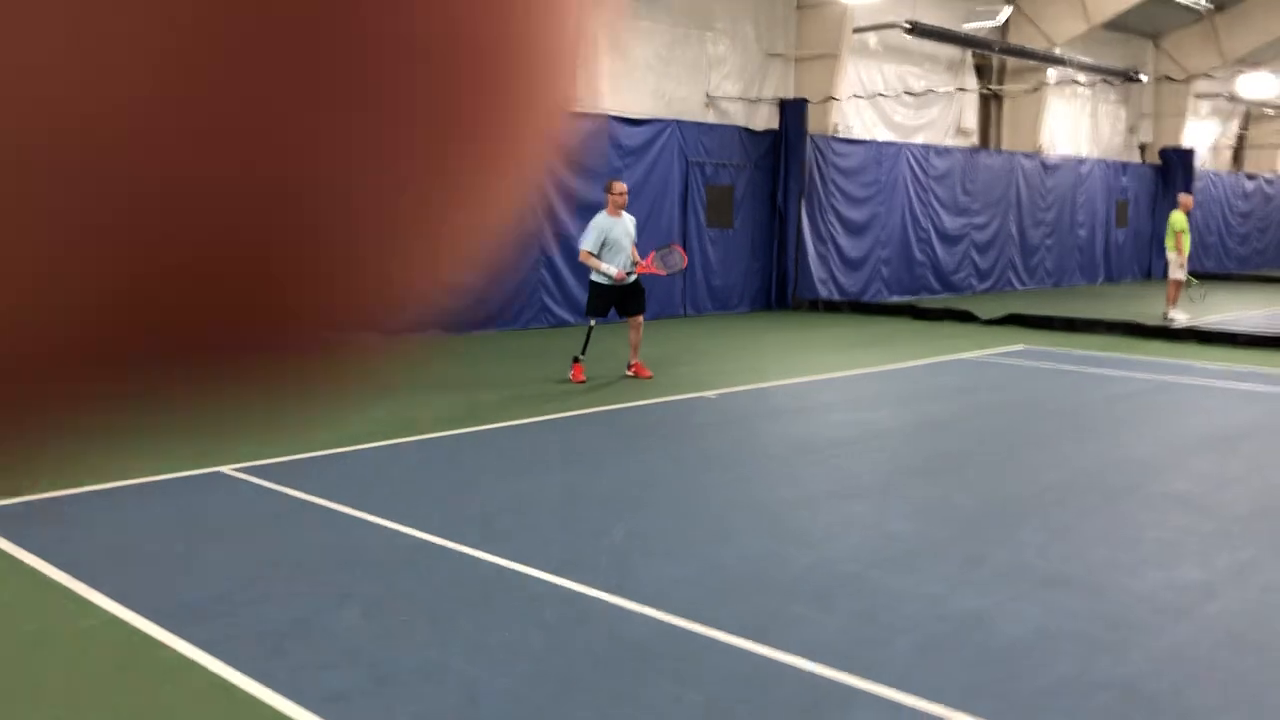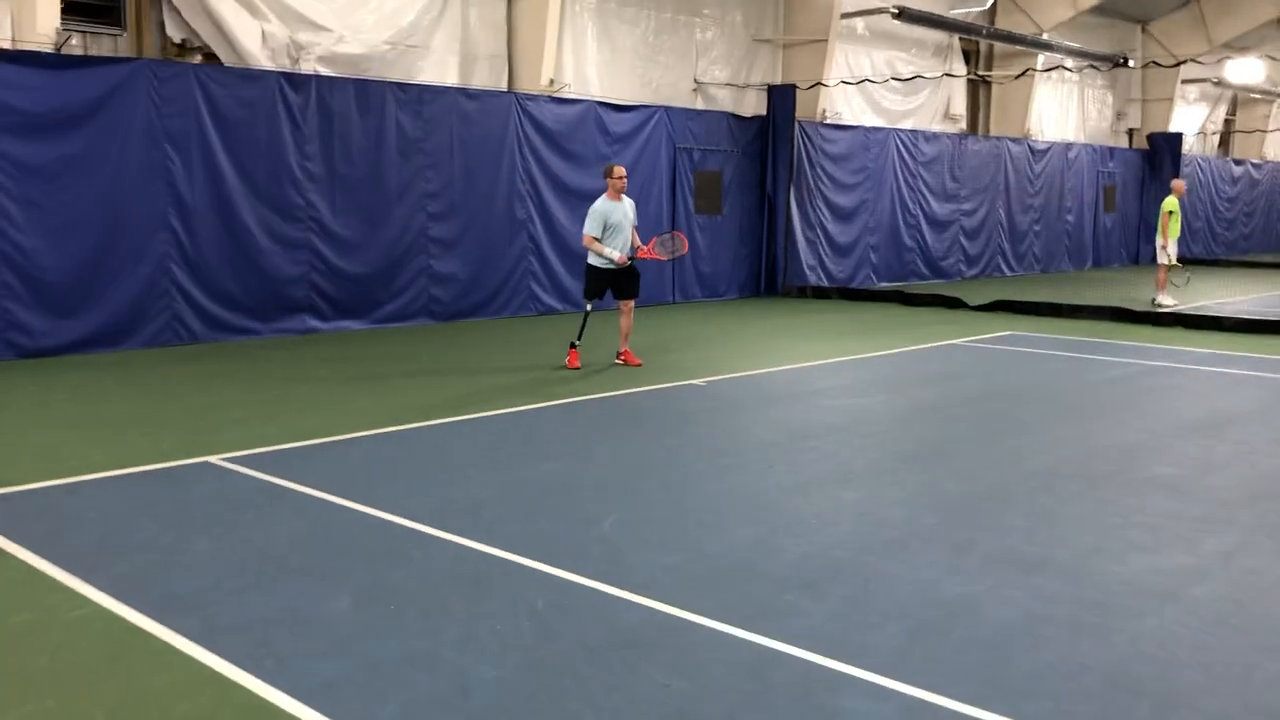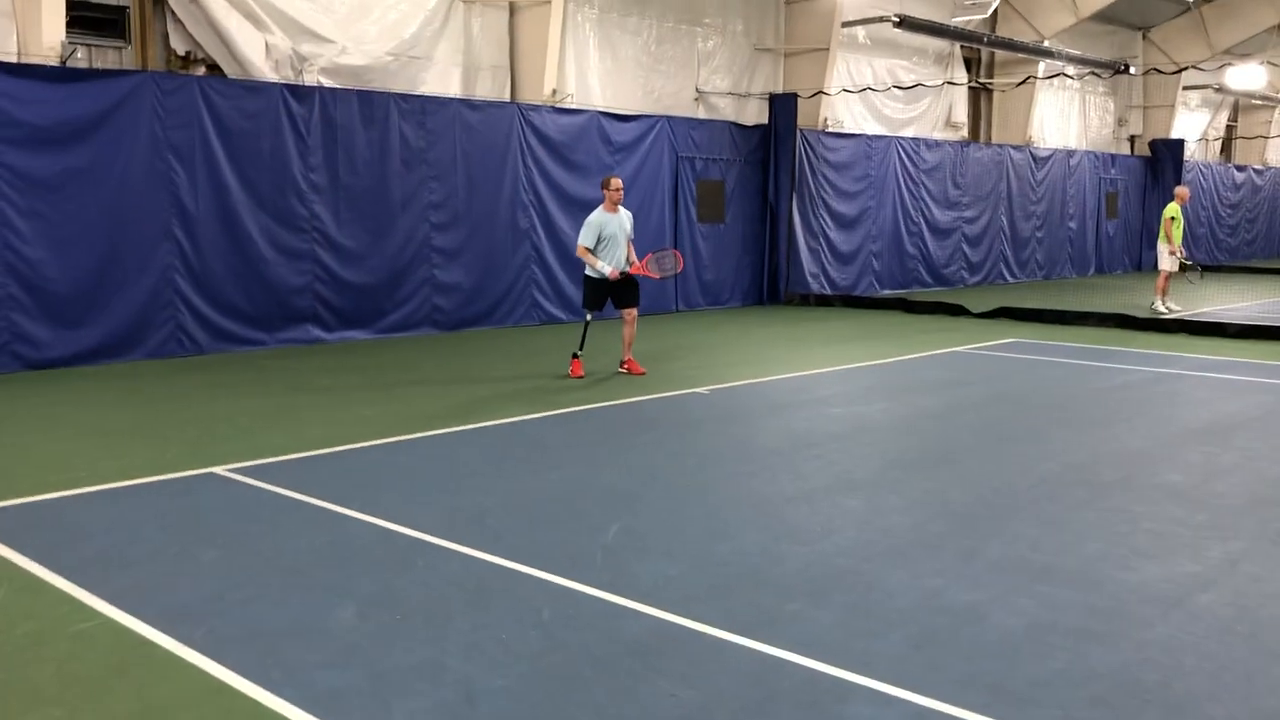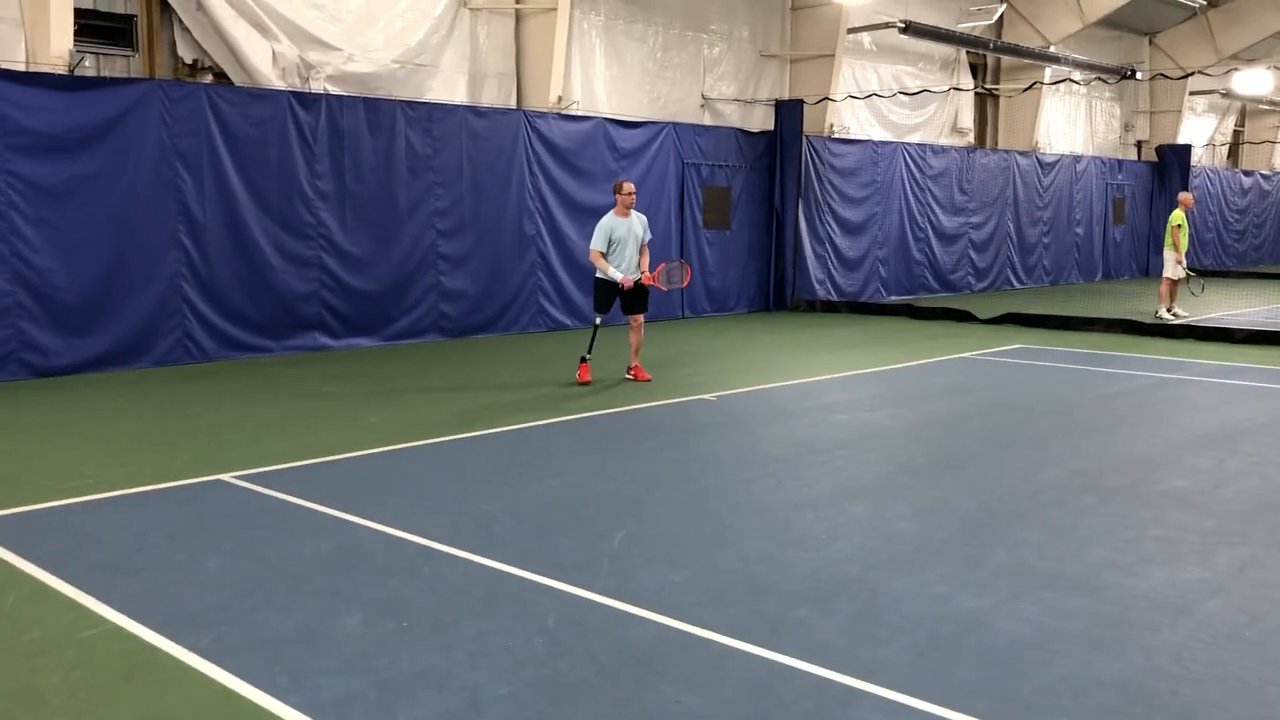
dt=0.4s
person 1, frame 1
left shoulder: (630, 219)
right shoulder: (599, 224)
right elbow: (584, 256)
left wrist: (637, 261)
right wrist: (611, 270)
left hip: (628, 281)
right hip: (603, 283)
left knee: (637, 321)
right knee: (593, 324)
left ankle: (633, 364)
right ankle: (577, 364)
person 1, frame 2
left shoulder: (629, 203)
right shoulder: (599, 208)
right elbow: (587, 241)
left wrist: (638, 246)
right wrist: (613, 255)
left hip: (624, 266)
right hip: (600, 266)
left knee: (628, 306)
right knee: (588, 308)
left ankle: (623, 352)
right ankle: (574, 350)
person 1, frame 3
left shoulder: (627, 216)
right shoulder: (595, 220)
right elbow: (581, 251)
left wrist: (633, 261)
right wrist: (606, 269)
left hip: (622, 276)
right hip: (597, 277)
left knee: (631, 315)
right knee: (589, 318)
left ankle: (626, 360)
right ankle: (576, 360)
person 1, frame 4
left shoulder: (641, 220)
right shoulder: (606, 224)
left elbow: (644, 249)
right elbow: (594, 256)
left wrist: (644, 270)
right wrist: (618, 276)
left hip: (633, 280)
right hip: (607, 279)
left knee: (637, 322)
right knee: (598, 321)
left ankle: (633, 367)
right ankle: (584, 364)
